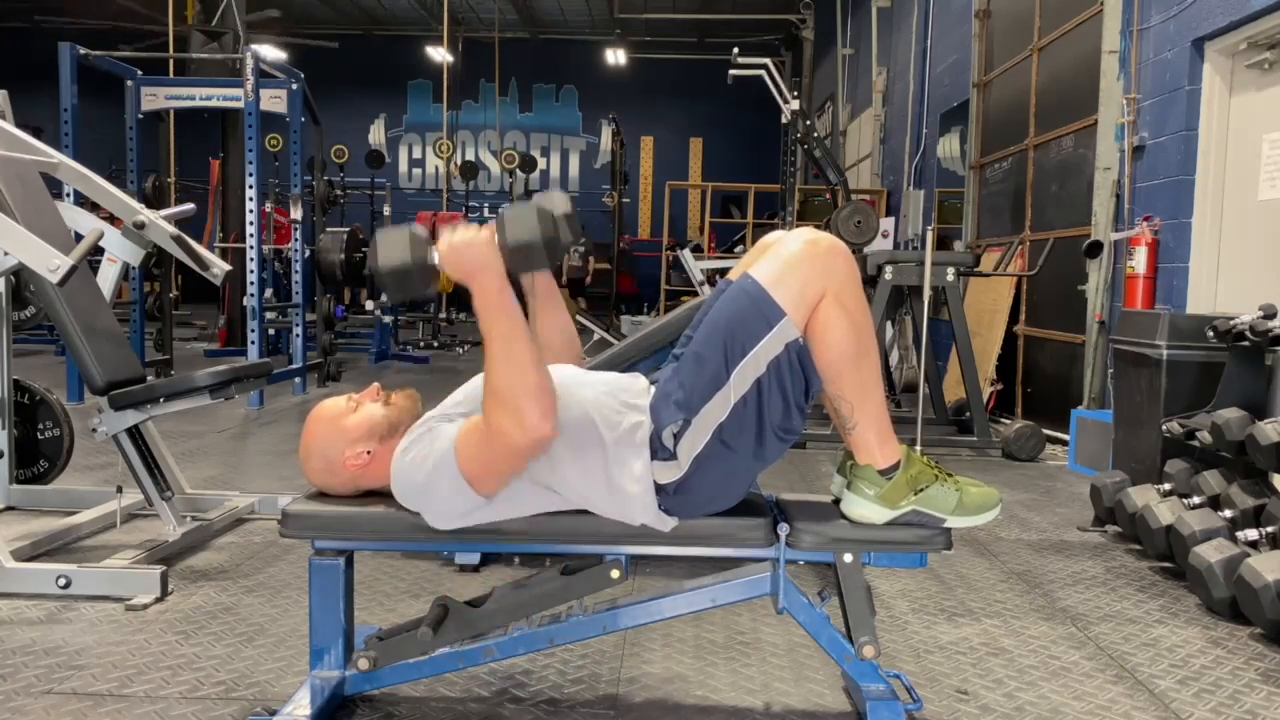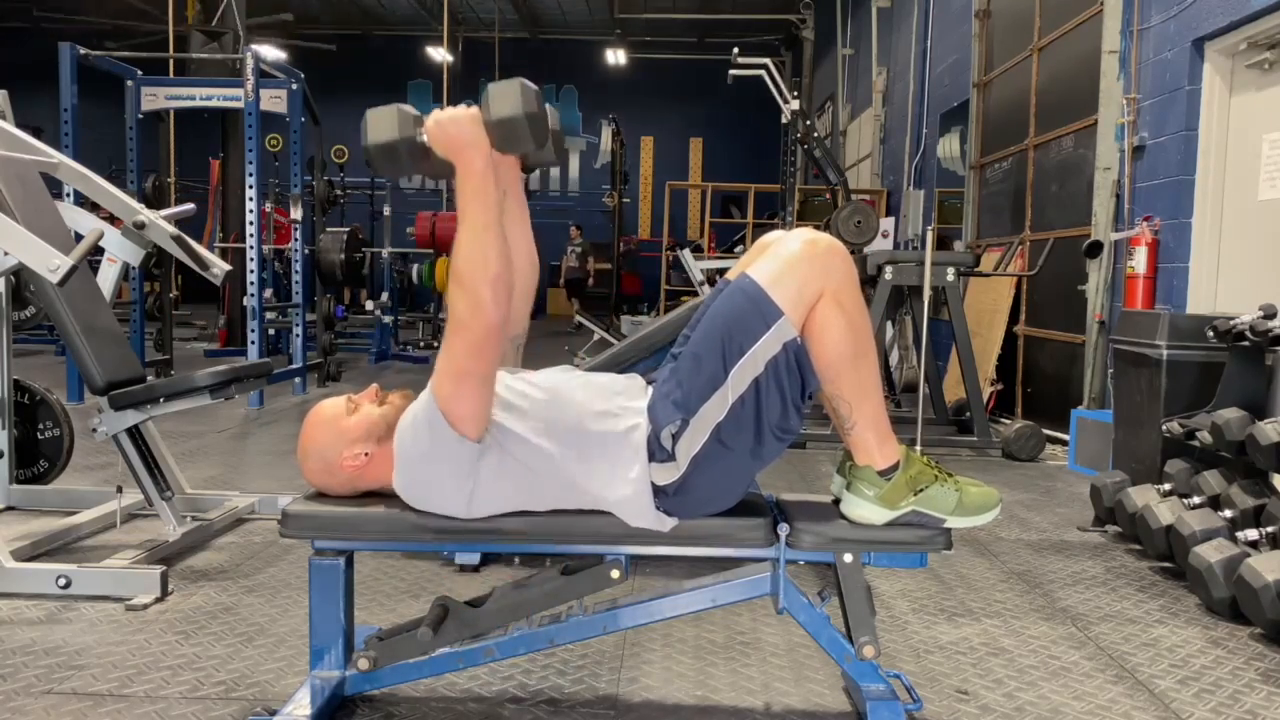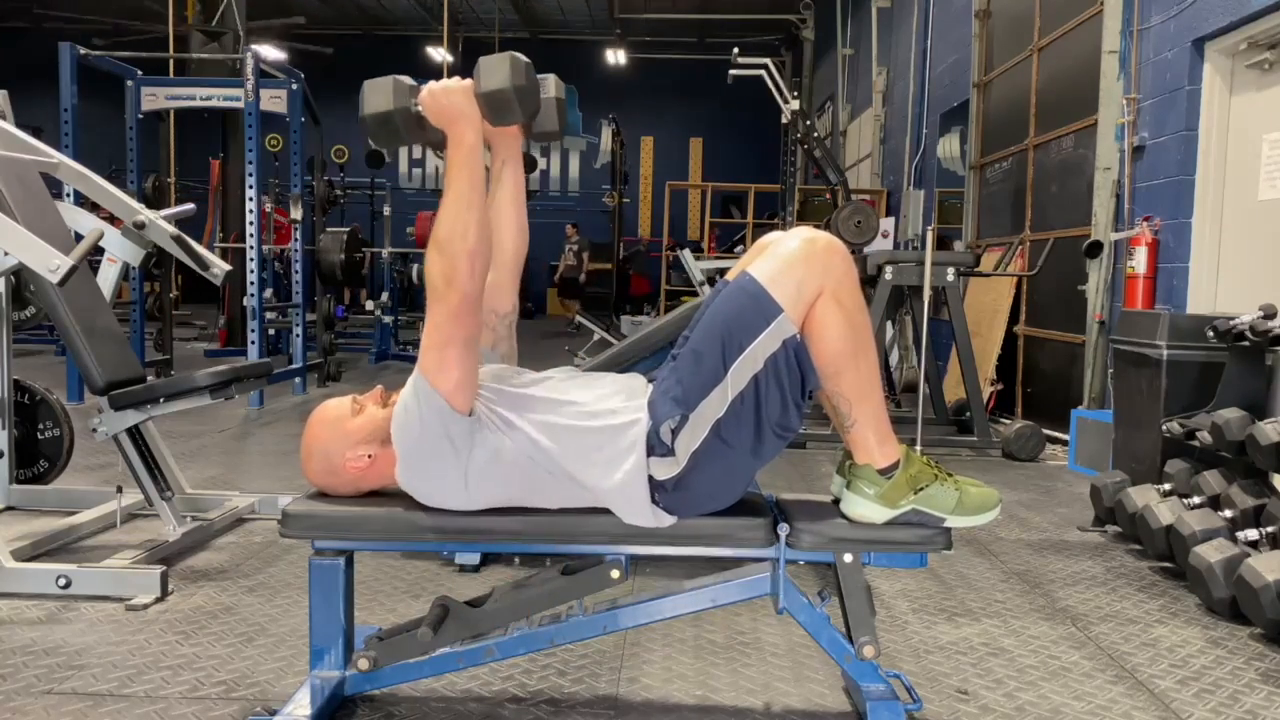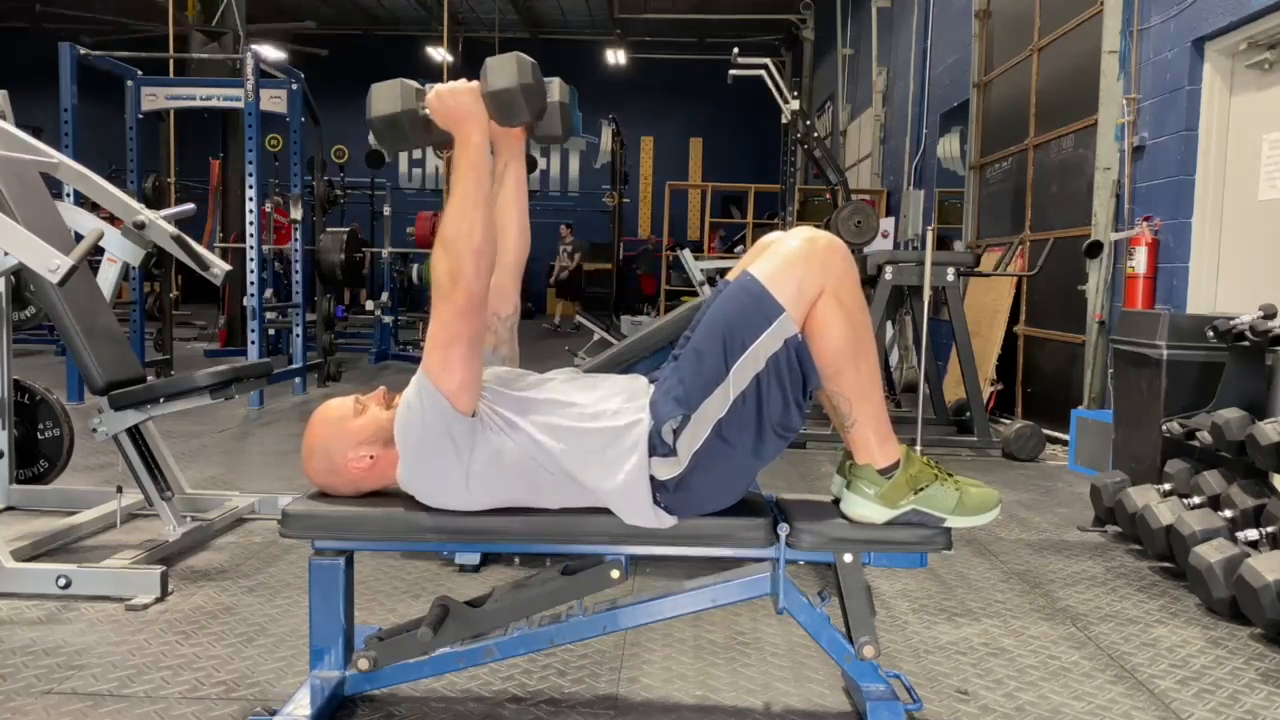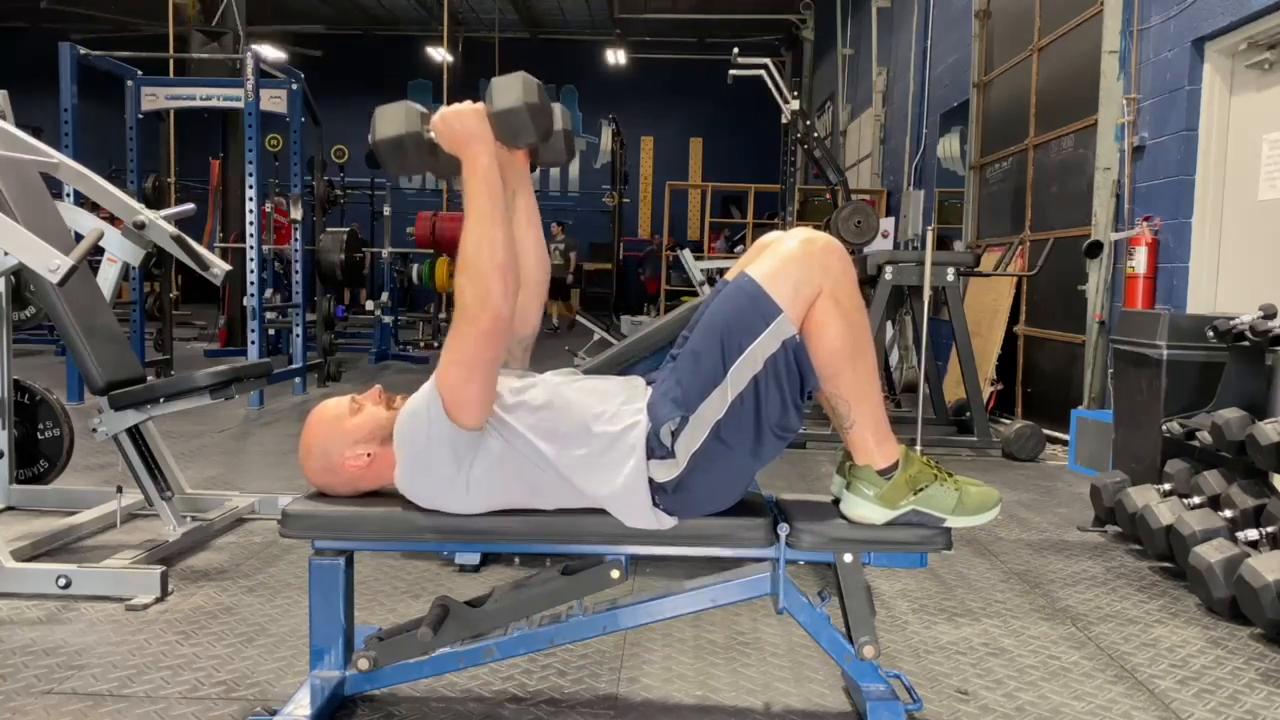
dt=0.3s
person 1, frame 1
left shoulder: (439, 435)
right shoulder: (423, 467)
left elbow: (566, 374)
right elbow: (534, 421)
left wrist: (535, 273)
right wrist: (485, 277)
left hip: (656, 406)
right hip: (677, 454)
left knee: (783, 251)
right knee: (815, 258)
left ankle: (868, 461)
right ankle: (885, 476)
person 1, frame 2
left shoulder: (455, 419)
right shoulder: (428, 456)
left elbow: (512, 305)
right elbow: (479, 322)
left wrist: (505, 172)
right wrist: (470, 162)
left hip: (663, 426)
right hip: (675, 456)
left knee: (781, 251)
right knee: (814, 259)
left ankle: (868, 462)
right ankle: (885, 476)
person 1, frame 3
left shoulder: (457, 406)
right shoulder: (426, 441)
left elbow: (497, 283)
right elbow: (457, 290)
left wrist: (504, 148)
right wrist: (461, 132)
left hip: (665, 420)
right hip: (677, 454)
left knee: (781, 251)
right knee: (813, 256)
left ankle: (868, 461)
right ankle: (884, 477)
person 1, frame 4
left shoulder: (463, 407)
right shoulder: (428, 442)
left elbow: (501, 278)
right elbow: (462, 290)
left wrist: (507, 149)
right wrist: (469, 134)
left hip: (666, 422)
right hip: (678, 452)
left knee: (781, 251)
right knee: (815, 256)
left ankle: (868, 459)
right ankle: (885, 475)
person 1, frame 5
left shoulder: (461, 413)
right shoulder: (429, 449)
left elbow: (524, 298)
right elbow: (487, 313)
left wrist: (512, 170)
right wrist: (476, 156)
left hip: (663, 422)
right hip: (676, 455)
left knee: (779, 253)
right knee: (811, 258)
left ankle: (866, 463)
right ankle: (883, 475)
